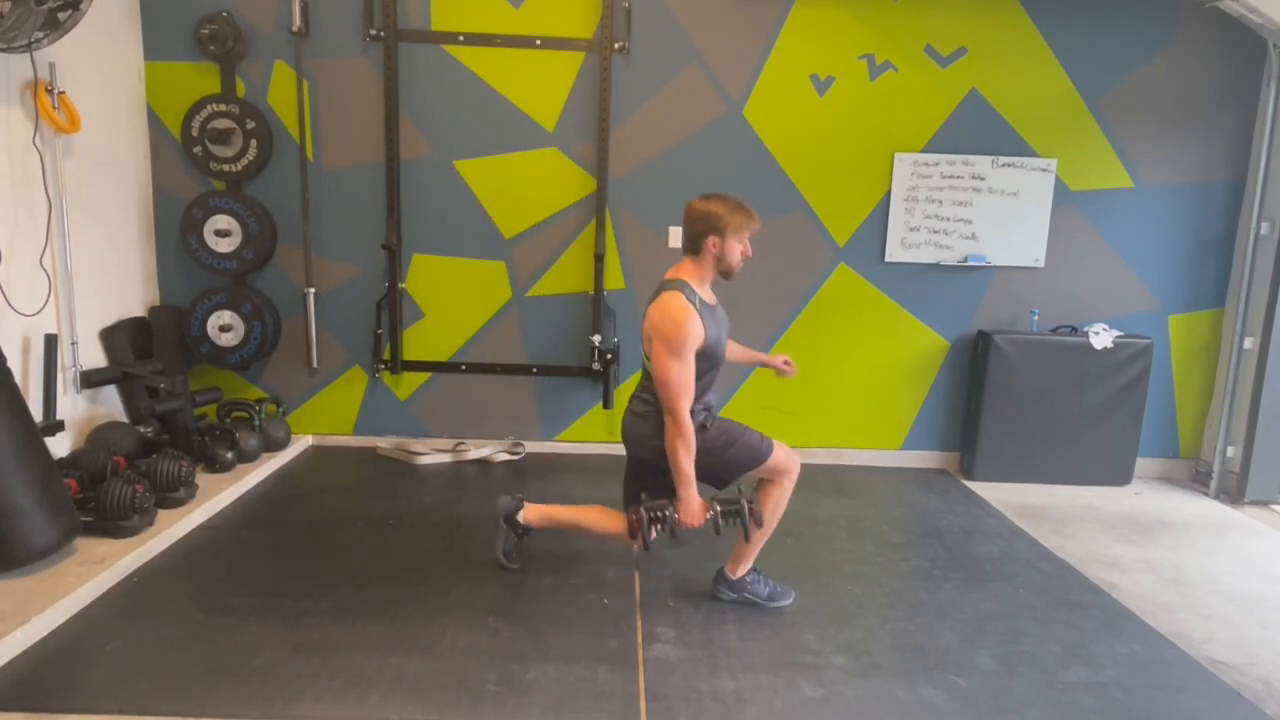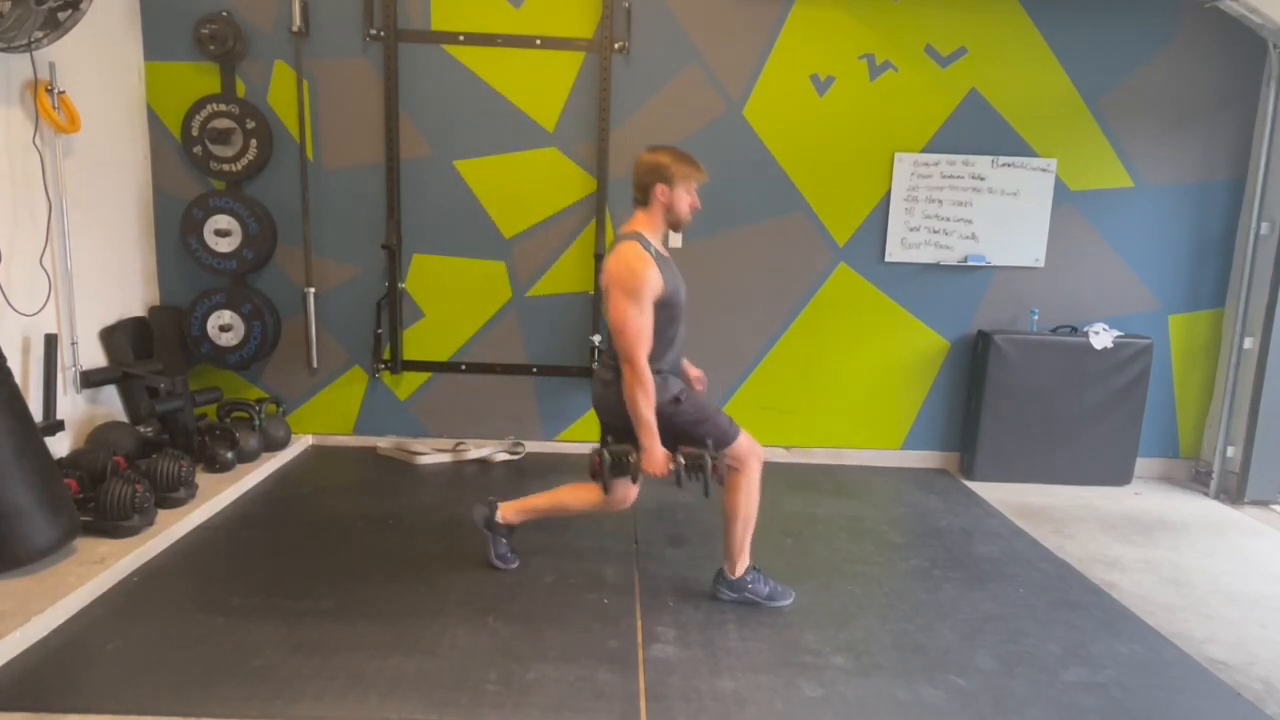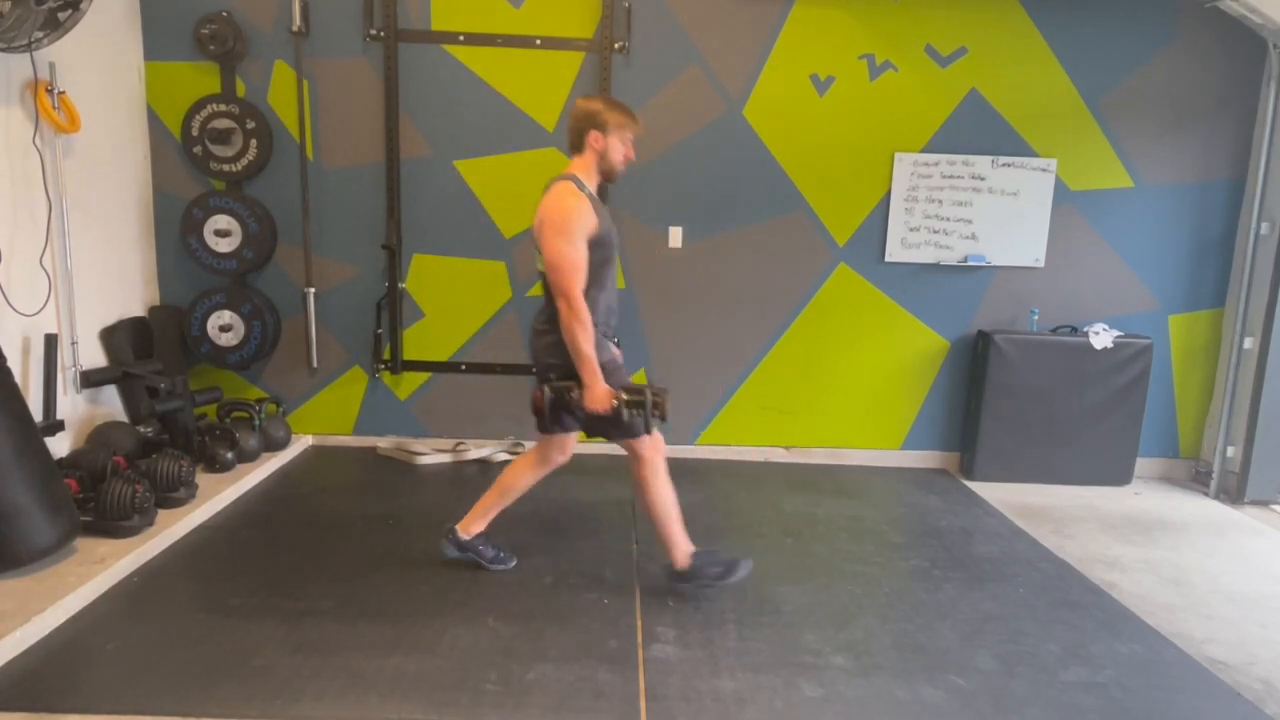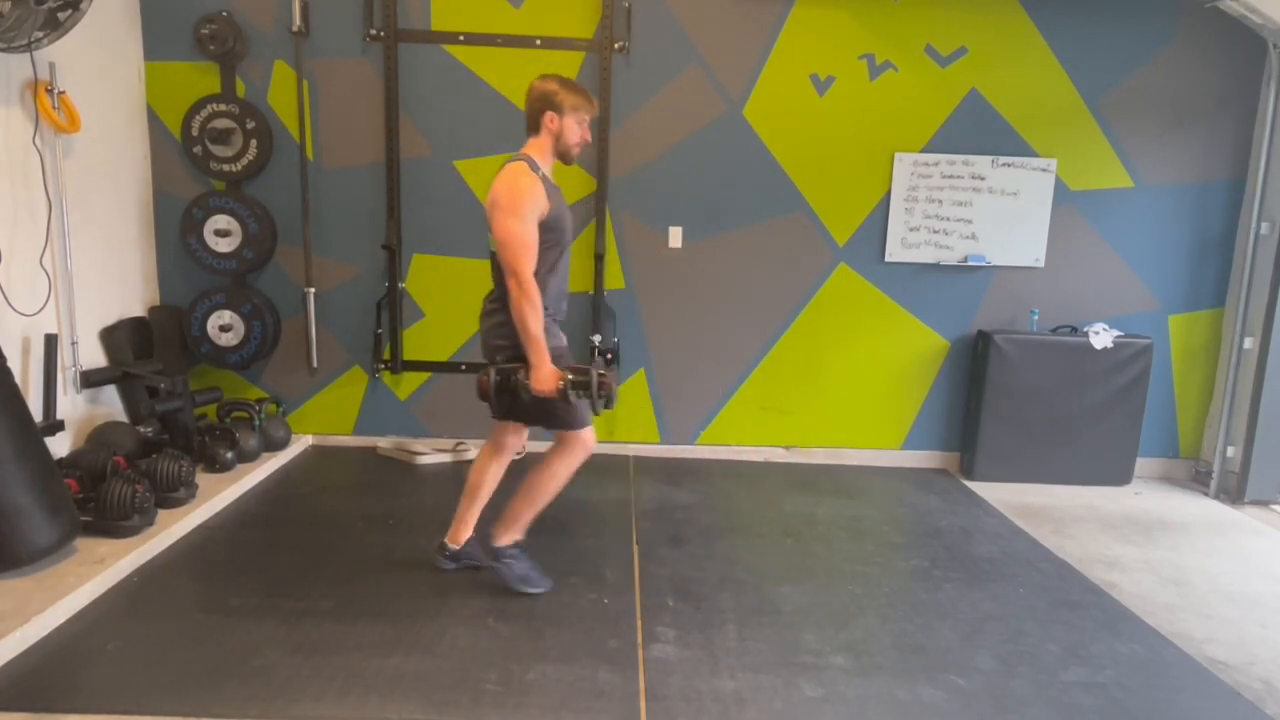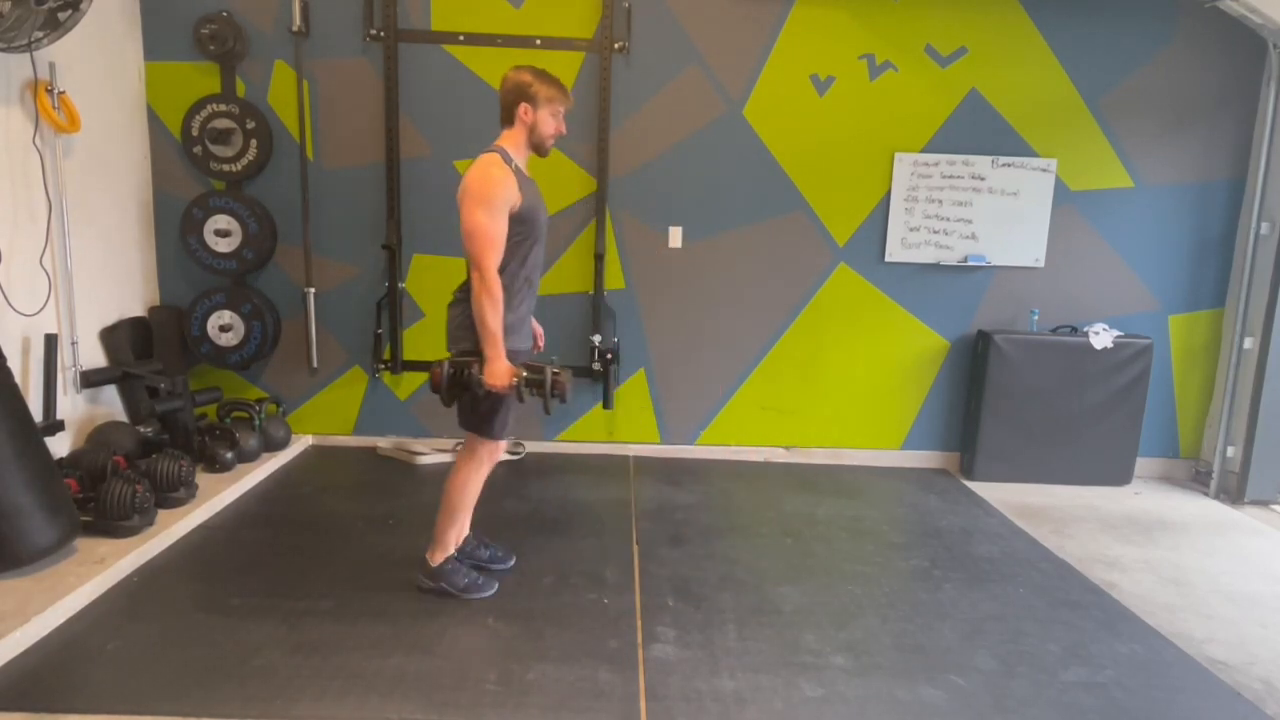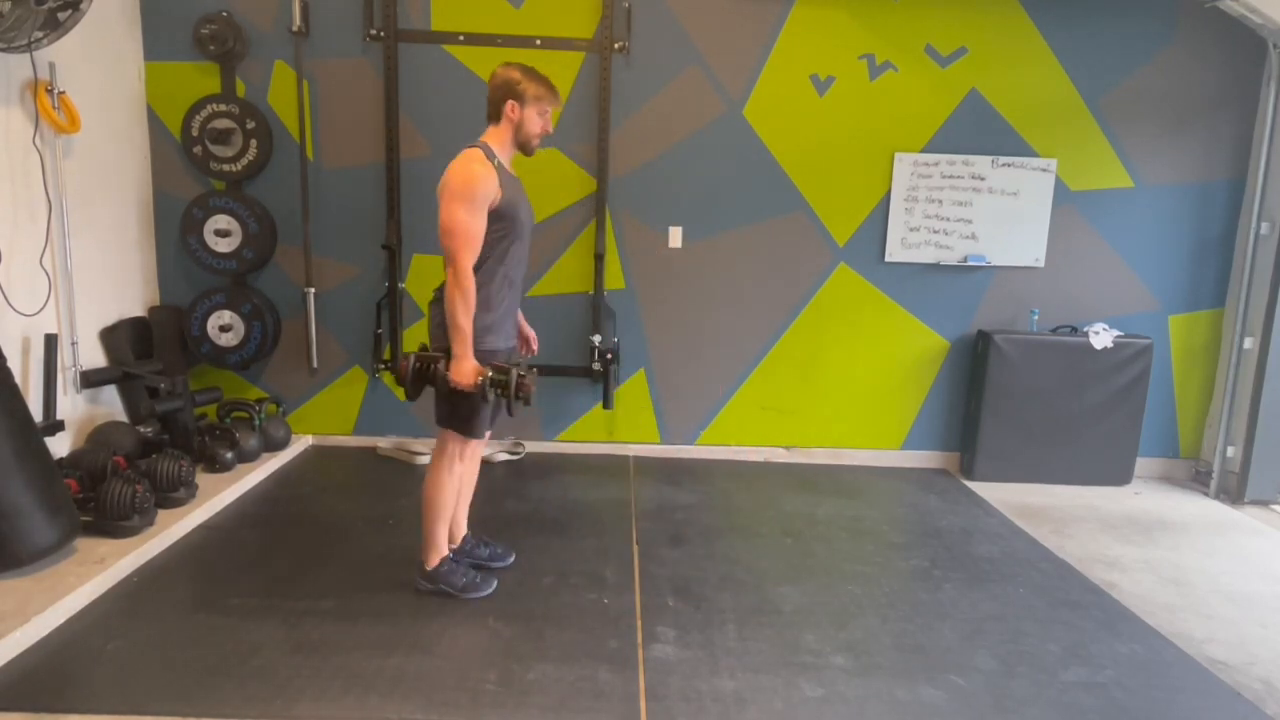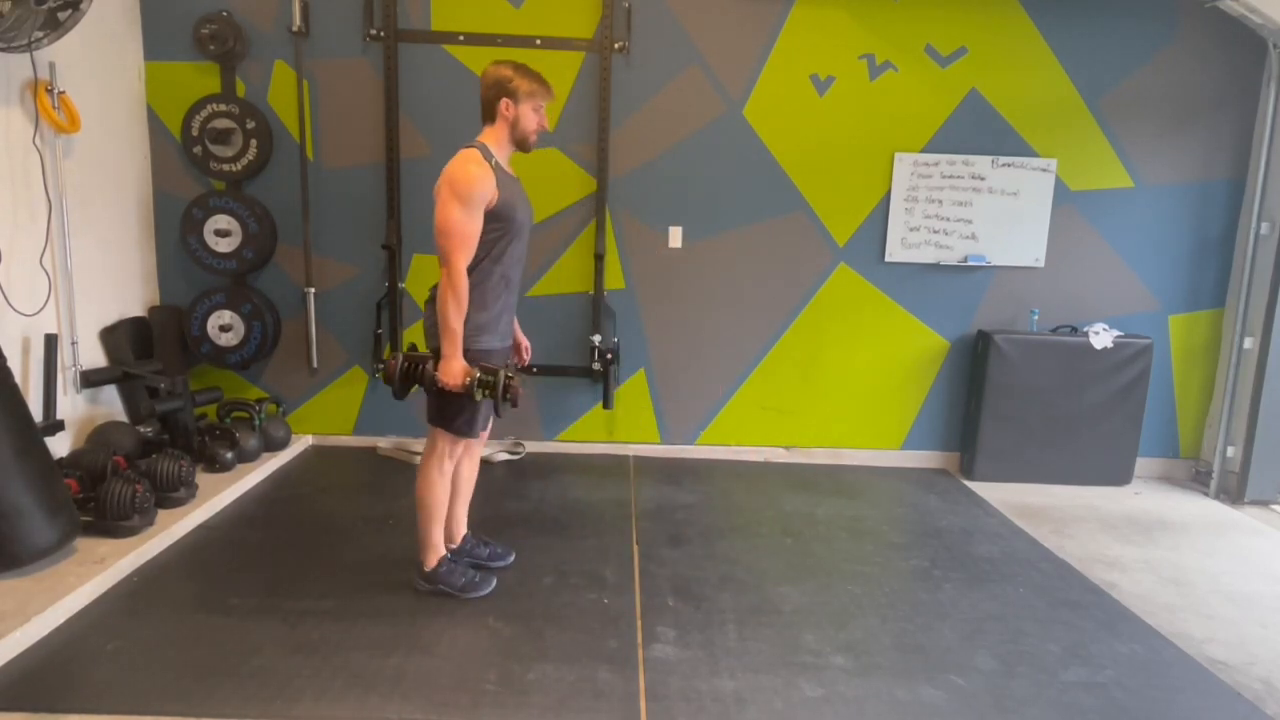
dt=0.2s
person 1, frame 1
left shoulder: (696, 287)
right shoulder: (678, 312)
right elbow: (677, 414)
left wrist: (761, 358)
right wrist: (687, 495)
left hip: (653, 425)
right hip: (664, 430)
right knee: (785, 466)
left ankle: (523, 516)
right ankle: (737, 576)
person 1, frame 2
left shoulder: (646, 244)
right shoulder: (634, 262)
right elbow: (634, 363)
left wrist: (681, 364)
right wrist: (650, 442)
left hip: (653, 383)
right hip: (647, 393)
left knee: (617, 496)
right knee: (747, 457)
left ankle: (501, 516)
right ankle: (737, 576)
person 1, frame 3
left shoulder: (583, 197)
right shoulder: (567, 204)
right elbow: (570, 300)
left wrist: (604, 348)
right wrist: (593, 379)
left hip: (568, 347)
right hip: (572, 351)
left knee: (552, 451)
right knee: (647, 446)
left ankle: (465, 533)
right ankle: (685, 562)
person 1, frame 4
left shoulder: (538, 179)
right shoulder: (520, 184)
right elbow: (520, 281)
left wrist: (550, 336)
right wrist: (540, 360)
left hip: (530, 334)
right hip: (523, 339)
left knee: (507, 440)
right knee: (577, 440)
left ankle: (457, 542)
right ankle: (503, 543)
person 1, frame 5
left shoulder: (514, 173)
right shoulder: (492, 174)
right elbow: (484, 273)
left wrist: (526, 321)
right wrist: (495, 354)
left hip: (506, 332)
right hip: (487, 337)
left knee: (484, 443)
right knee: (485, 448)
left ankle: (458, 541)
right ankle: (439, 562)
person 1, frame 6
left shoulder: (501, 171)
right shoulder: (473, 171)
right elbow: (460, 269)
left wrist: (517, 322)
right wrist: (462, 352)
left hip: (493, 333)
right hip: (471, 337)
left knee: (475, 439)
right knee: (456, 445)
left ankle: (458, 540)
right ankle: (435, 564)
person 1, frame 7
left shoulder: (500, 172)
right shoulder: (470, 171)
right elbow: (455, 269)
left wrist: (512, 328)
right wrist: (452, 352)
left hip: (489, 334)
right hip: (467, 338)
left knee: (474, 438)
right knee: (447, 446)
left ankle: (458, 540)
right ankle: (434, 563)
